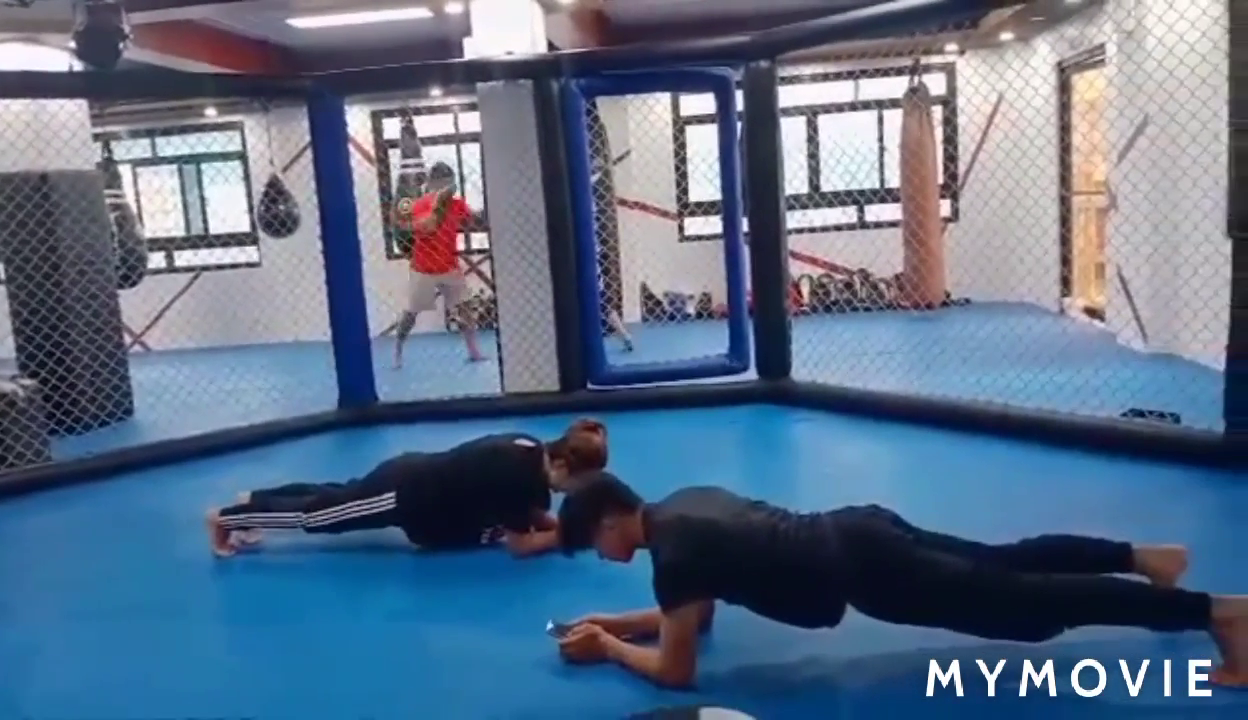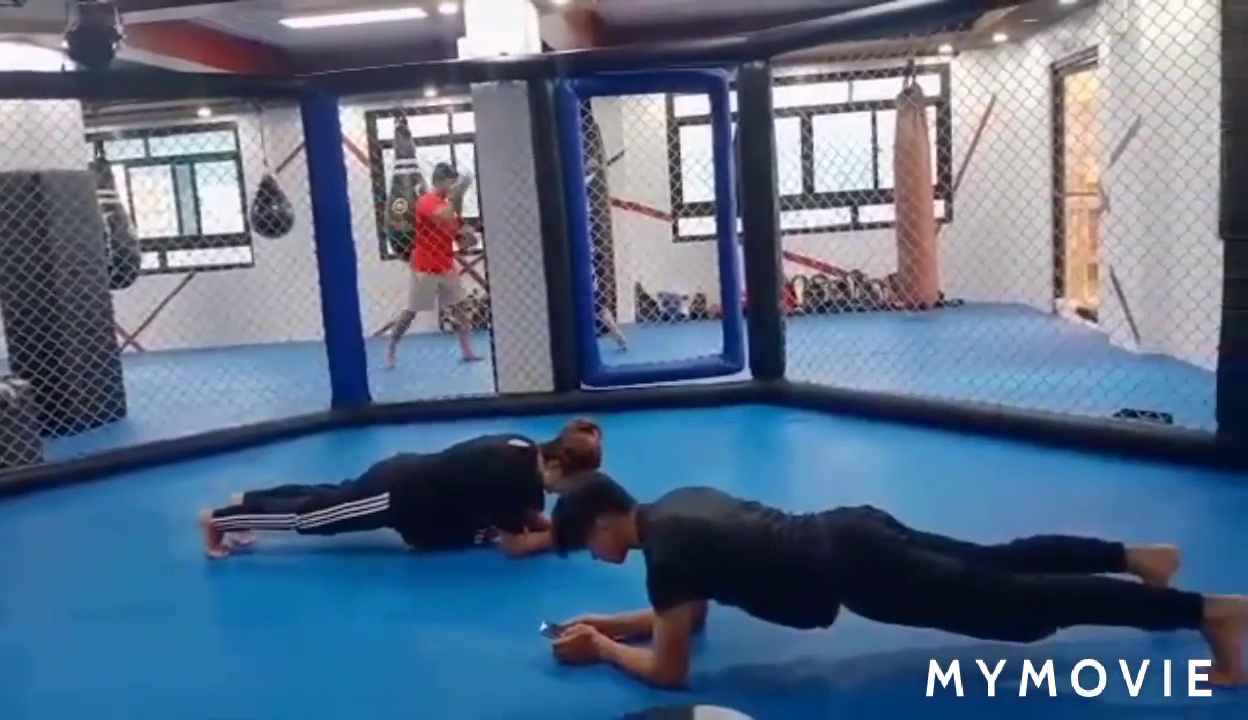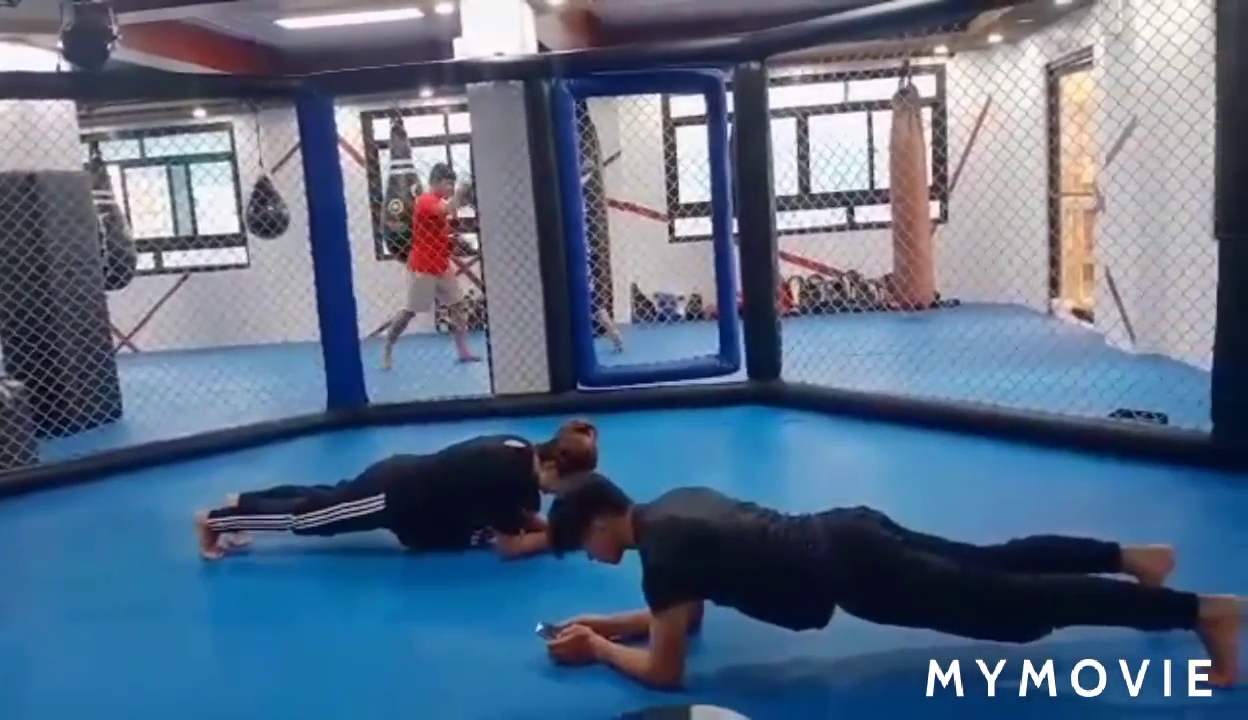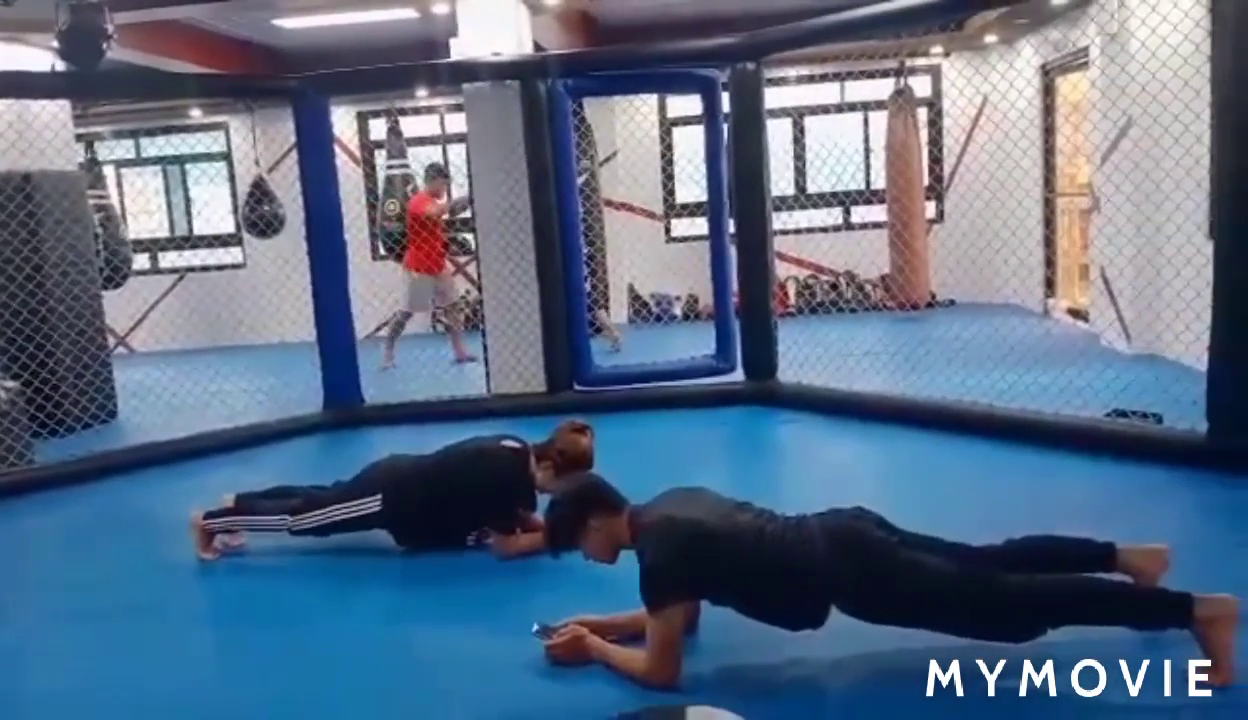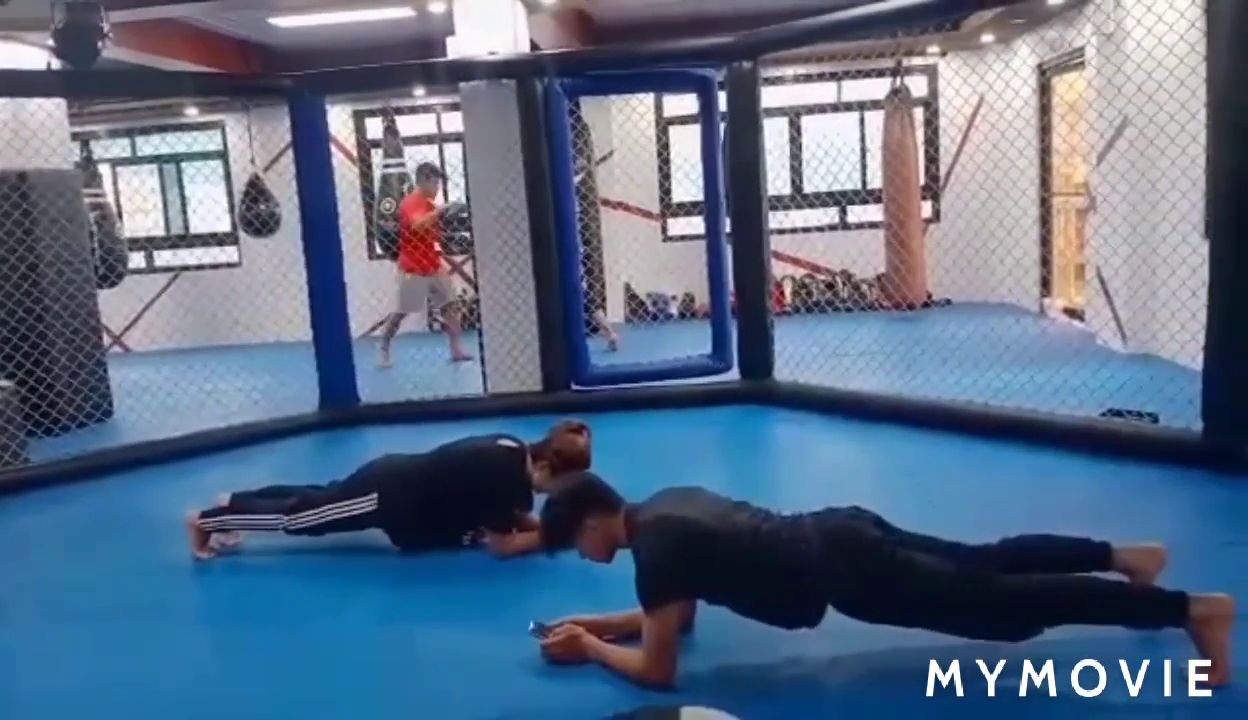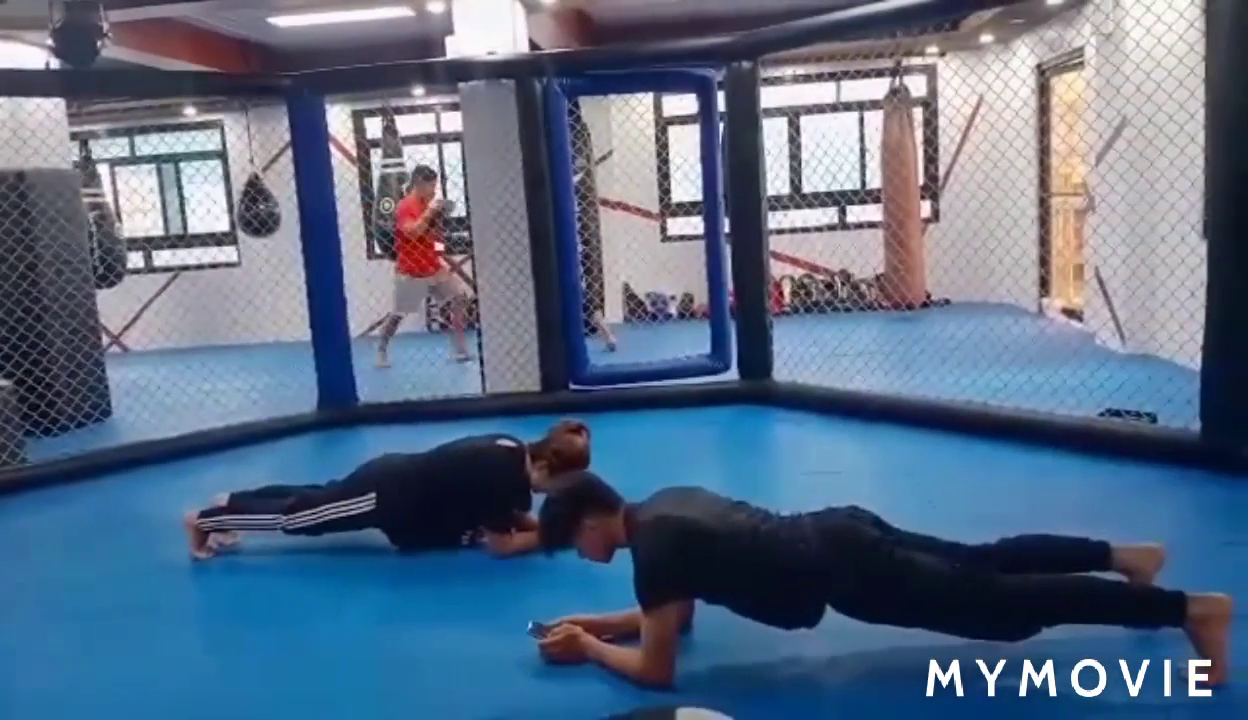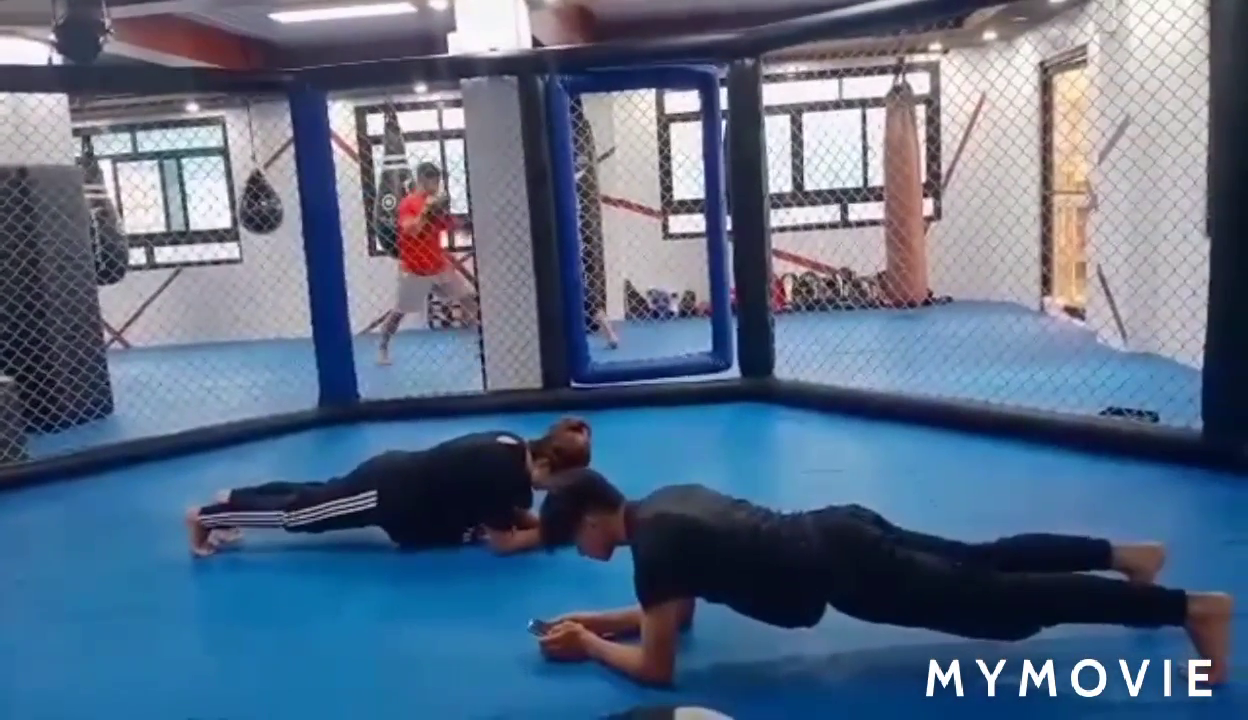
dt=0.1s
person 1, frame 1
left shoulder: (674, 549)
right shoulder: (682, 507)
left elbow: (675, 667)
right elbow: (695, 614)
left wrist: (607, 646)
right wrist: (615, 620)
left hip: (863, 571)
right hip: (862, 532)
left knee: (1024, 607)
right knee: (1006, 565)
right ankle: (1141, 556)
person 1, frame 2
left shoulder: (666, 549)
right shoulder: (675, 507)
left elbow: (668, 668)
right elbow: (689, 614)
left wrist: (599, 646)
right wrist: (608, 621)
left hip: (858, 570)
right hip: (856, 533)
left knee: (1017, 606)
right knee: (1000, 564)
right ankle: (1135, 556)
person 1, frame 3
left shoulder: (663, 549)
right shoulder: (672, 508)
left elbow: (665, 667)
right elbow: (685, 615)
left wrist: (597, 646)
right wrist: (606, 621)
left hip: (852, 572)
right hip: (851, 533)
left knee: (1011, 606)
right knee: (994, 565)
right ankle: (1129, 556)
person 1, frame 4
left shoulder: (659, 549)
right shoulder: (669, 508)
left elbow: (662, 668)
right elbow: (680, 614)
left wrist: (594, 645)
right wrist: (603, 621)
left hip: (849, 572)
right hip: (846, 535)
left knee: (1008, 605)
right knee: (991, 564)
left ankle: (1194, 609)
right ankle: (1126, 555)
person 1, frame 5
left shoulder: (656, 547)
right shoulder: (665, 508)
left elbow: (658, 667)
right elbow: (676, 614)
left wrist: (590, 645)
right wrist: (599, 619)
left hip: (845, 572)
right hip: (843, 533)
left knee: (1003, 604)
right knee: (986, 564)
left ankle: (1189, 608)
right ankle: (1121, 554)
person 1, frame 6
left shoulder: (654, 548)
right shoulder: (663, 507)
left elbow: (657, 667)
right elbow: (675, 615)
left wrist: (588, 645)
right wrist: (596, 620)
left hip: (845, 571)
right hip: (842, 534)
left knee: (1001, 604)
right knee: (984, 563)
left ankle: (1187, 608)
right ankle: (1119, 555)
person 1, frame 7
left shoulder: (654, 545)
right shoulder: (664, 506)
left elbow: (657, 665)
right elbow: (675, 612)
left wrist: (588, 643)
right wrist: (596, 617)
left hip: (846, 571)
right hip: (843, 531)
left knee: (1000, 603)
right knee: (984, 564)
left ankle: (1189, 607)
right ankle: (1120, 554)
person 2, frame 1
left shoulder: (533, 453)
right shoulder: (521, 472)
left elbow: (532, 514)
right elbow: (521, 542)
left wrist: (563, 524)
left hip: (415, 475)
right hip: (408, 495)
left knee: (332, 499)
right knee: (319, 513)
left ankle: (252, 501)
right ankle: (227, 518)
person 2, frame 2
left shoulder: (526, 453)
right shoulder: (514, 473)
left elbow: (527, 515)
right elbow: (514, 544)
left hip: (409, 477)
right hip: (403, 495)
left knee: (326, 499)
right knee: (310, 514)
left ankle: (245, 502)
right ankle: (220, 518)
person 2, frame 3
left shoulder: (522, 454)
right shoulder: (511, 474)
left elbow: (522, 516)
right elbow: (510, 545)
left wrist: (552, 525)
left hip: (405, 478)
right hip: (399, 497)
left knee: (321, 501)
right knee: (308, 515)
left ankle: (241, 504)
right ankle: (215, 520)
person 2, frame 4
left shoulder: (519, 453)
right shoulder: (507, 473)
left elbow: (519, 515)
right elbow: (506, 544)
left hip: (402, 479)
right hip: (395, 498)
left knee: (319, 500)
right knee: (304, 515)
left ankle: (237, 503)
right ankle: (211, 520)
person 2, frame 5
left shoulder: (515, 452)
right shoulder: (504, 473)
left elbow: (514, 515)
right elbow: (502, 543)
left hip: (397, 477)
right hip: (391, 497)
left knee: (313, 501)
right knee: (301, 515)
left ankle: (233, 503)
right ankle: (207, 520)
person 2, frame 6
left shoulder: (514, 453)
right shoulder: (504, 472)
left elbow: (514, 515)
right elbow: (502, 543)
left hip: (397, 477)
right hip: (390, 496)
left knee: (312, 500)
right knee: (297, 514)
left ankle: (231, 502)
right ankle: (206, 520)
person 2, frame 7
left shoulder: (515, 450)
right shoulder: (505, 470)
left elbow: (514, 513)
right elbow: (503, 540)
left hip: (398, 474)
right hip: (391, 494)
left knee: (313, 498)
right knee: (300, 512)
left ankle: (233, 500)
right ankle: (207, 517)
person 3, frame 1
left shoulder: (456, 203)
right shoulder: (420, 204)
left elbow: (474, 217)
right elbow: (426, 228)
right wrist: (437, 204)
left hip: (449, 268)
right hip: (423, 270)
left knee: (463, 307)
right knee: (411, 312)
left ankle: (473, 350)
right ankle: (398, 351)
person 3, frame 2
left shoulder: (444, 203)
right shoulder: (426, 202)
left elbow: (451, 232)
right elbow: (444, 217)
left wrist: (465, 236)
right wrist: (457, 191)
left hip: (446, 267)
right hip: (424, 268)
left knee: (459, 305)
right knee: (411, 311)
left ankle: (467, 350)
right ankle: (391, 350)
person 3, frame 3
left shoulder: (439, 203)
right shoulder: (425, 201)
right elbow: (447, 210)
left wrist: (453, 243)
right wrist: (460, 193)
left hip: (442, 267)
right hip: (422, 268)
left knee: (456, 306)
right knee: (409, 311)
left ankle: (463, 351)
right ankle: (387, 351)
person 3, frame 4
left shoulder: (435, 204)
right shoulder: (418, 201)
right elbow: (434, 214)
left wrist: (448, 242)
right wrist: (456, 202)
left hip: (438, 267)
right hip: (418, 268)
left knee: (452, 306)
right knee: (407, 311)
left ankle: (459, 350)
right ankle: (388, 351)
person 3, frame 5
left shoulder: (429, 204)
right shoulder: (409, 203)
right elbow: (420, 226)
right wrist: (441, 210)
left hip: (433, 266)
right hip: (413, 269)
left knee: (451, 305)
right knee: (401, 312)
left ankle: (456, 350)
right ankle: (384, 351)
person 3, frame 6
left shoulder: (430, 205)
right shoulder: (404, 207)
right elbow: (412, 233)
left wrist: (445, 239)
right wrist: (429, 214)
left hip: (435, 268)
right hip: (410, 272)
left knee: (460, 298)
right knee: (397, 314)
left ankle: (460, 348)
right ankle: (381, 352)
person 3, frame 7
left shoulder: (436, 203)
right shoulder: (407, 204)
left elbow: (449, 226)
right elbow: (411, 231)
right wrist: (427, 210)
left hip: (440, 266)
right hip: (414, 270)
left knee: (468, 299)
right knee: (399, 311)
right ankle: (383, 349)
